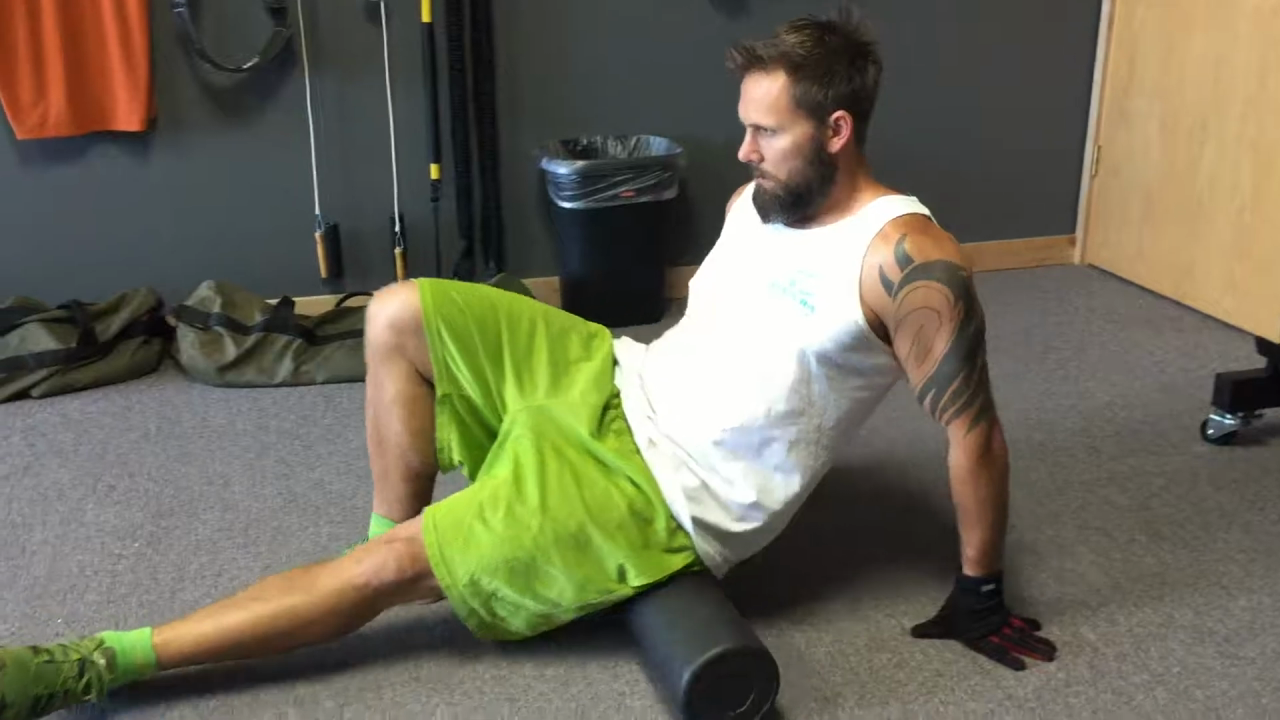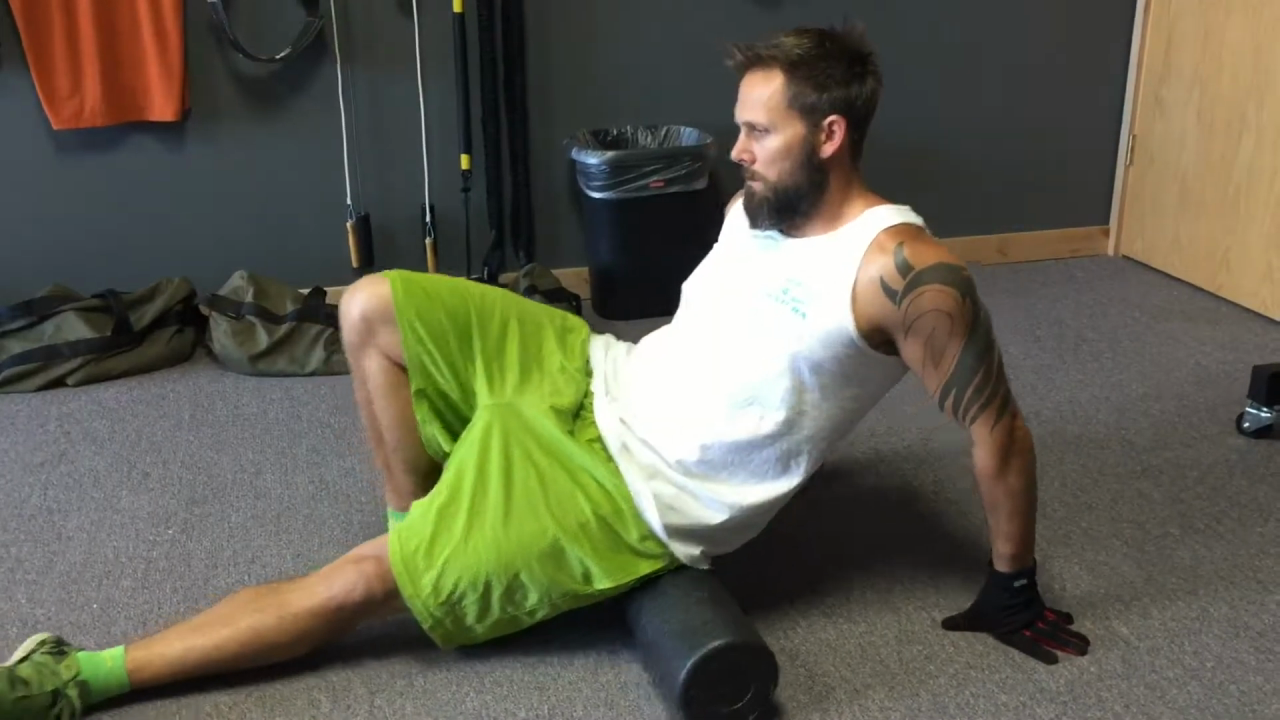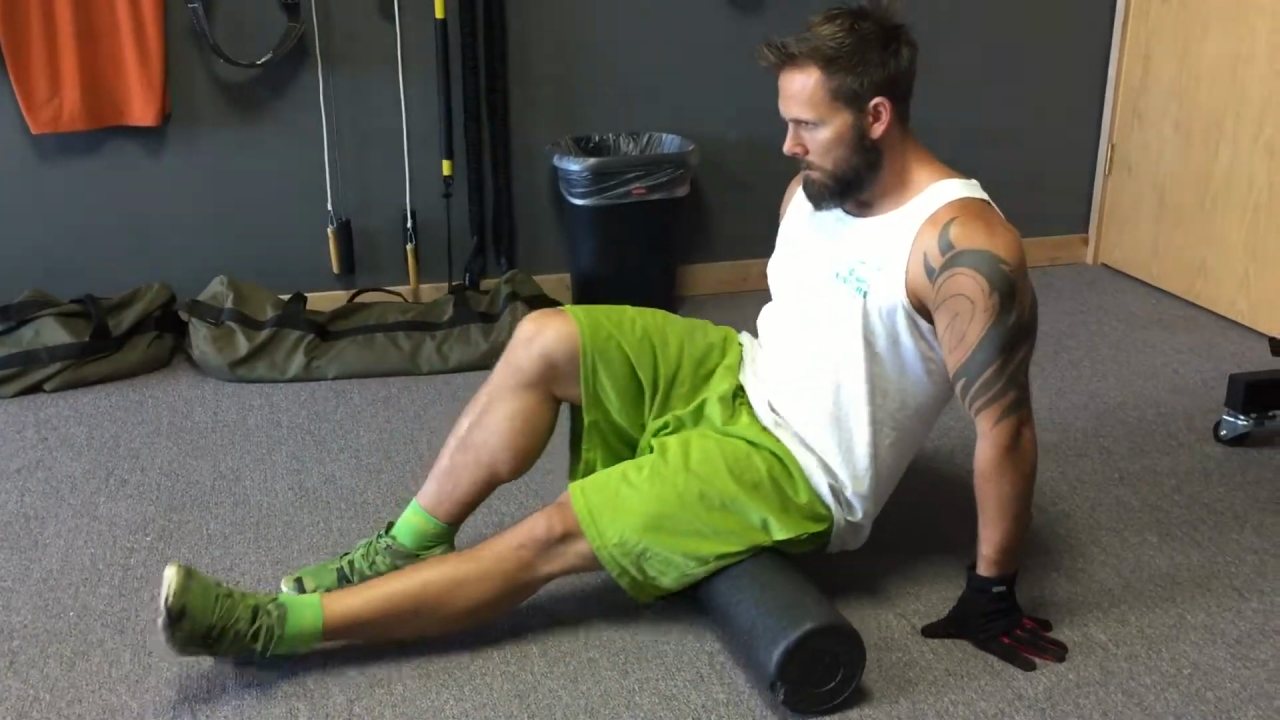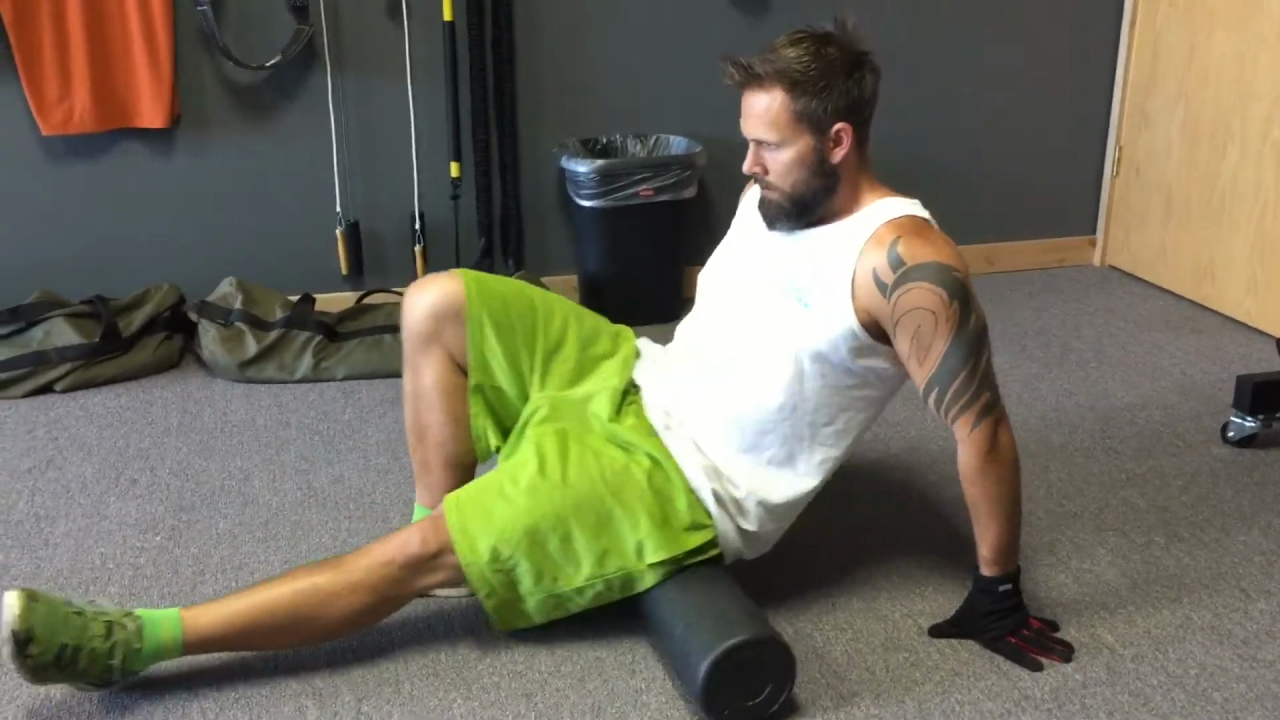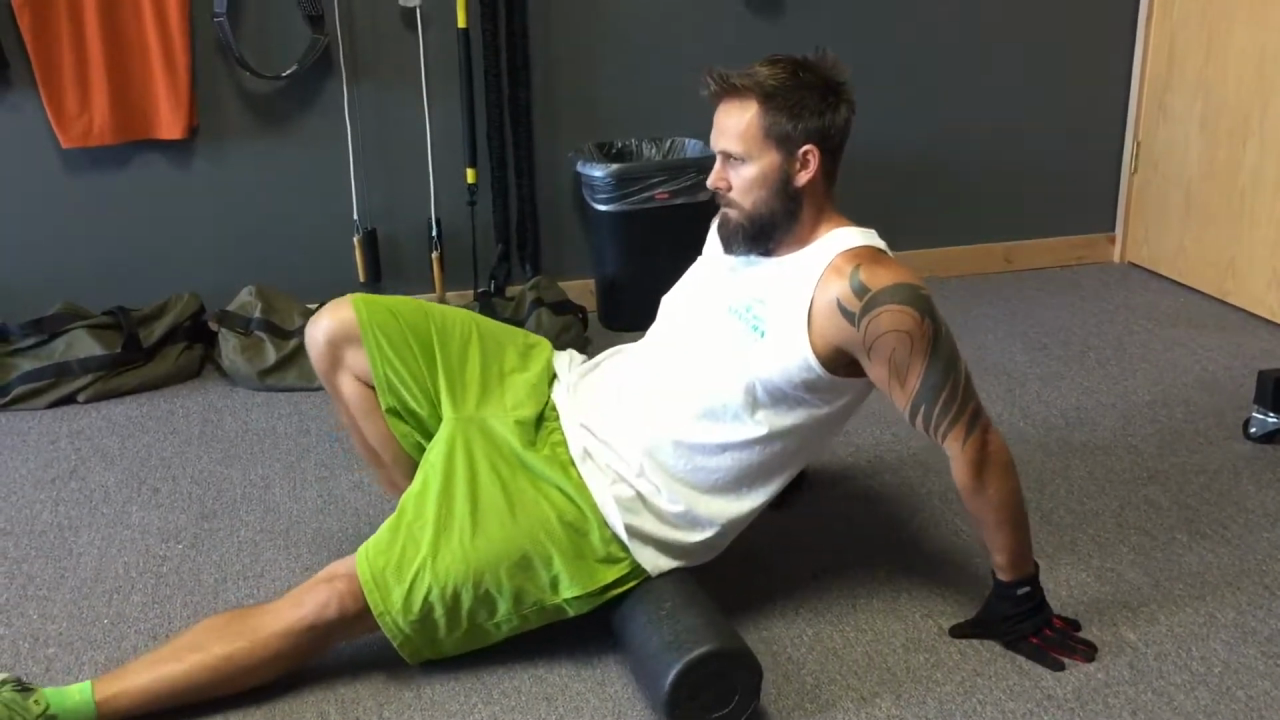
dt=1s
person 1, frame 1
left shoulder: (905, 260)
right shoulder: (760, 200)
left elbow: (973, 431)
left wrist: (980, 596)
left hip: (662, 496)
right hip: (617, 389)
left knee: (392, 570)
right knee: (402, 317)
right ankle: (400, 532)
person 1, frame 2
left shoulder: (898, 266)
right shoulder: (759, 205)
left elbow: (995, 428)
left wrist: (1012, 589)
left hip: (634, 492)
right hip: (596, 378)
left knee: (363, 580)
right knee: (375, 307)
right ankle: (415, 528)
person 1, frame 3
left shoulder: (961, 243)
right shoulder: (814, 187)
left elbow: (1004, 426)
left wrist: (992, 595)
left hip: (800, 473)
right hip: (741, 381)
left knee: (553, 538)
right knee: (546, 342)
left ankle: (283, 624)
right ankle: (407, 547)
person 1, frame 4
left shoulder: (901, 262)
right shoulder: (773, 195)
left elbow: (980, 426)
left wrist: (997, 594)
left hip: (681, 487)
right hip: (634, 386)
left knee: (416, 559)
right knee: (439, 305)
left ankle: (134, 643)
right ankle: (455, 520)
person 1, frame 5
left shoulder: (859, 291)
right shoulder: (745, 224)
left elbow: (971, 442)
left wrist: (1016, 597)
left hip: (601, 508)
right hip: (560, 394)
left knee: (336, 598)
right knee: (341, 331)
right ankle: (437, 535)
